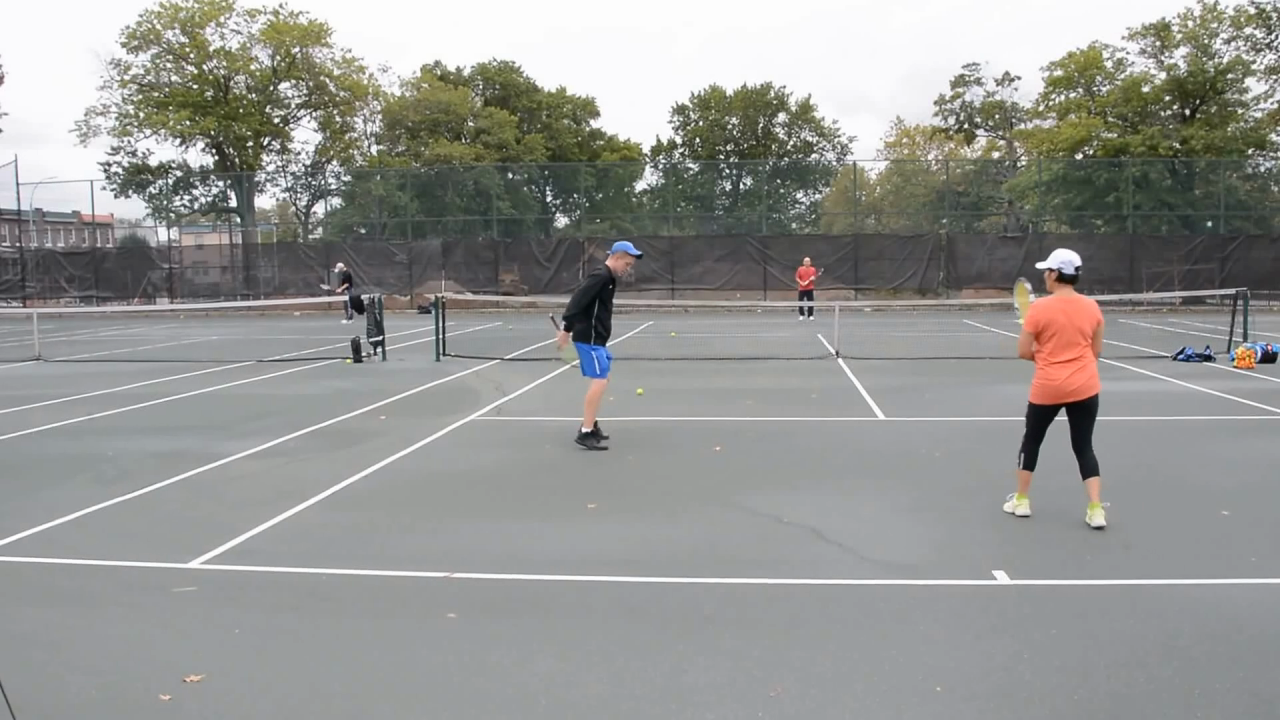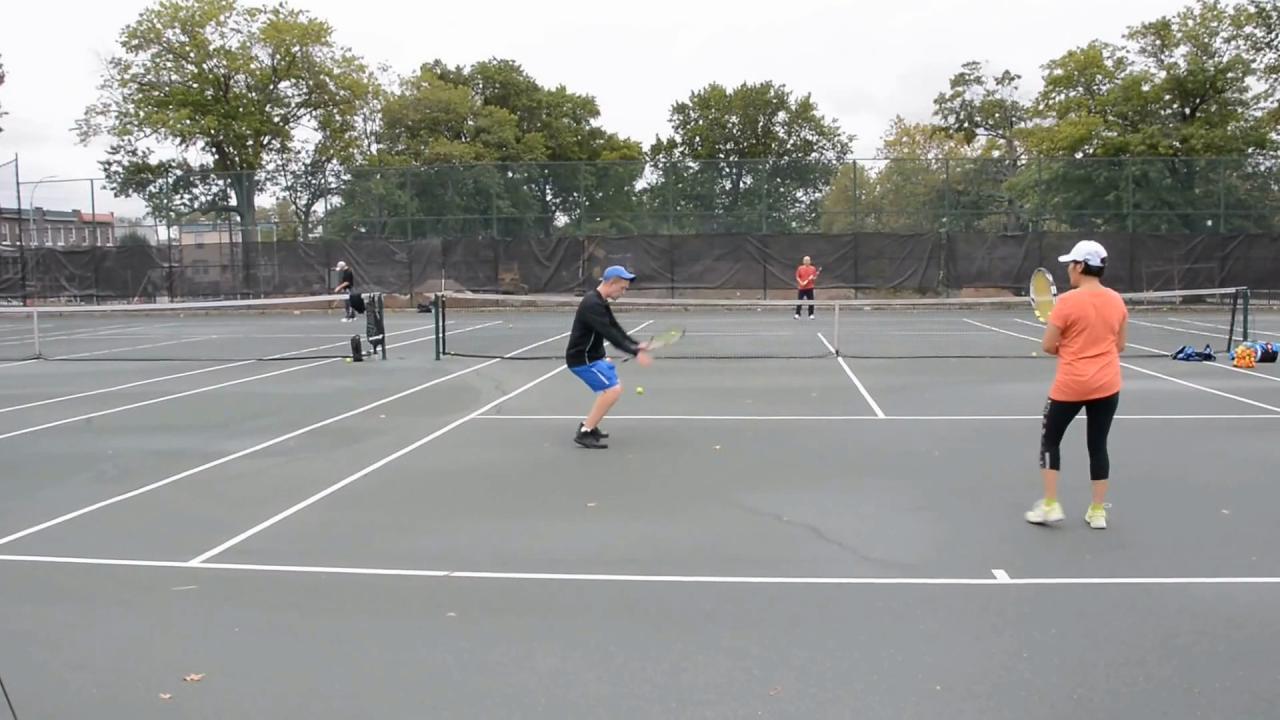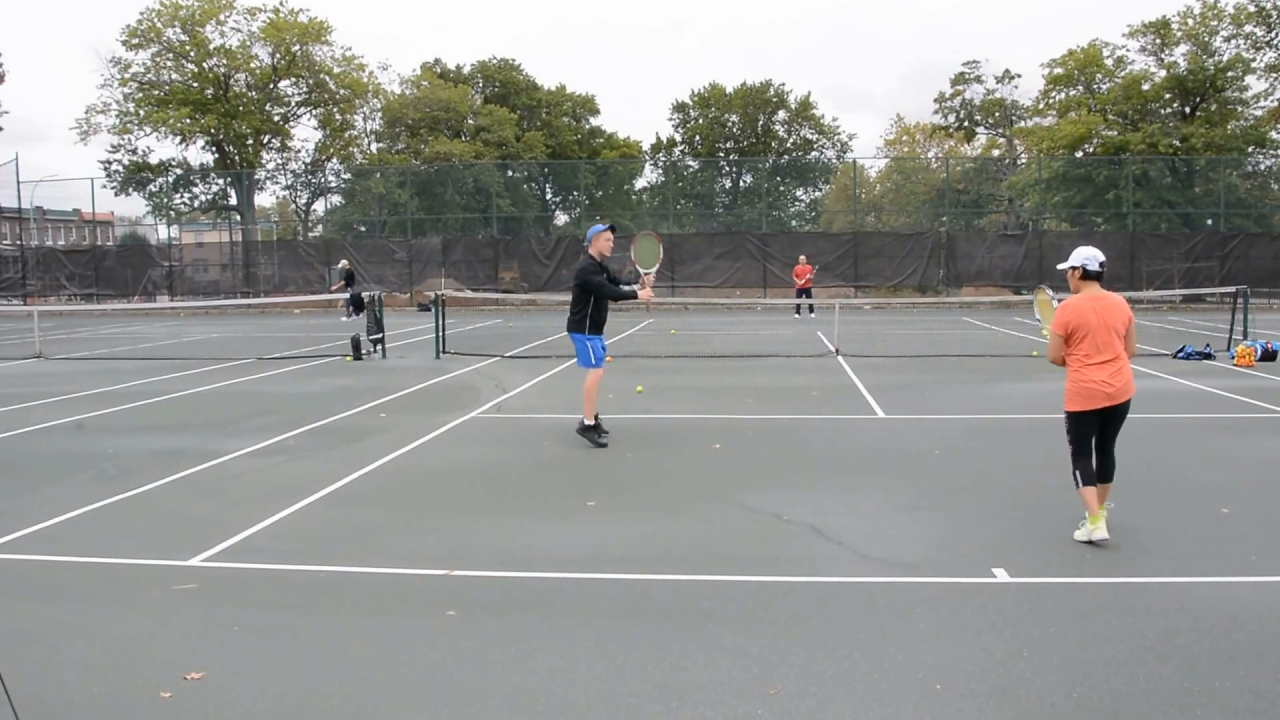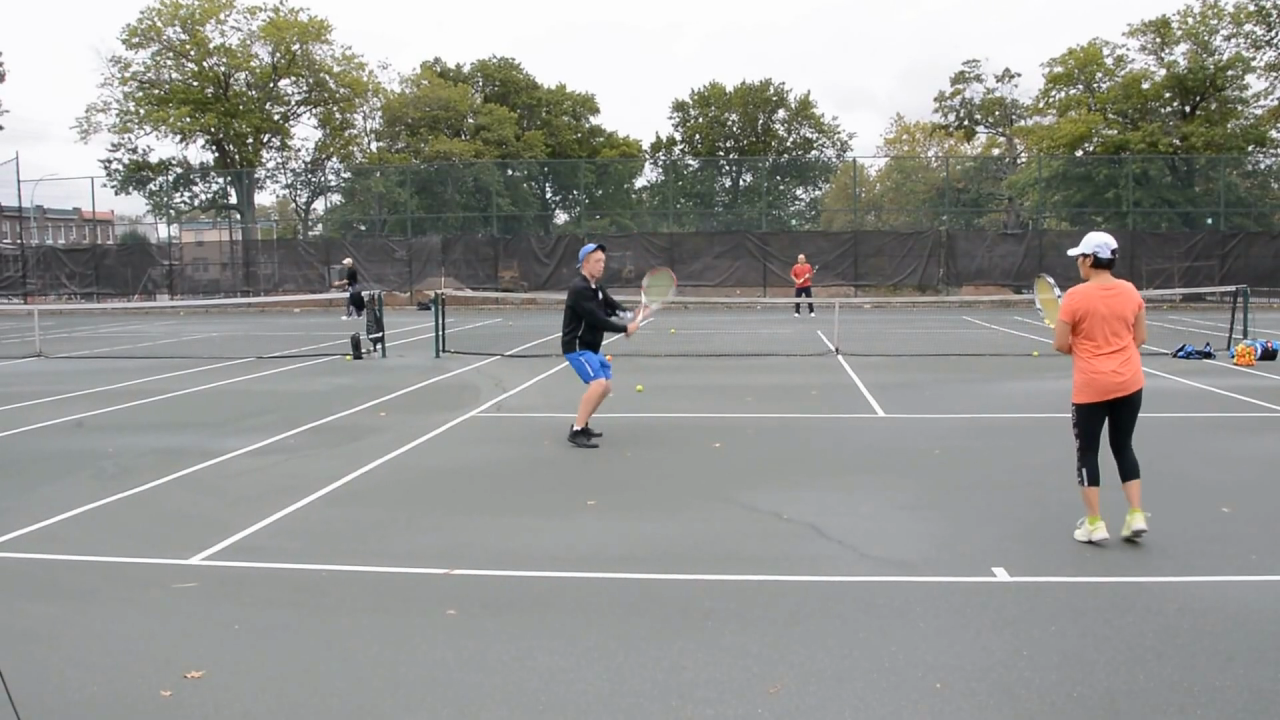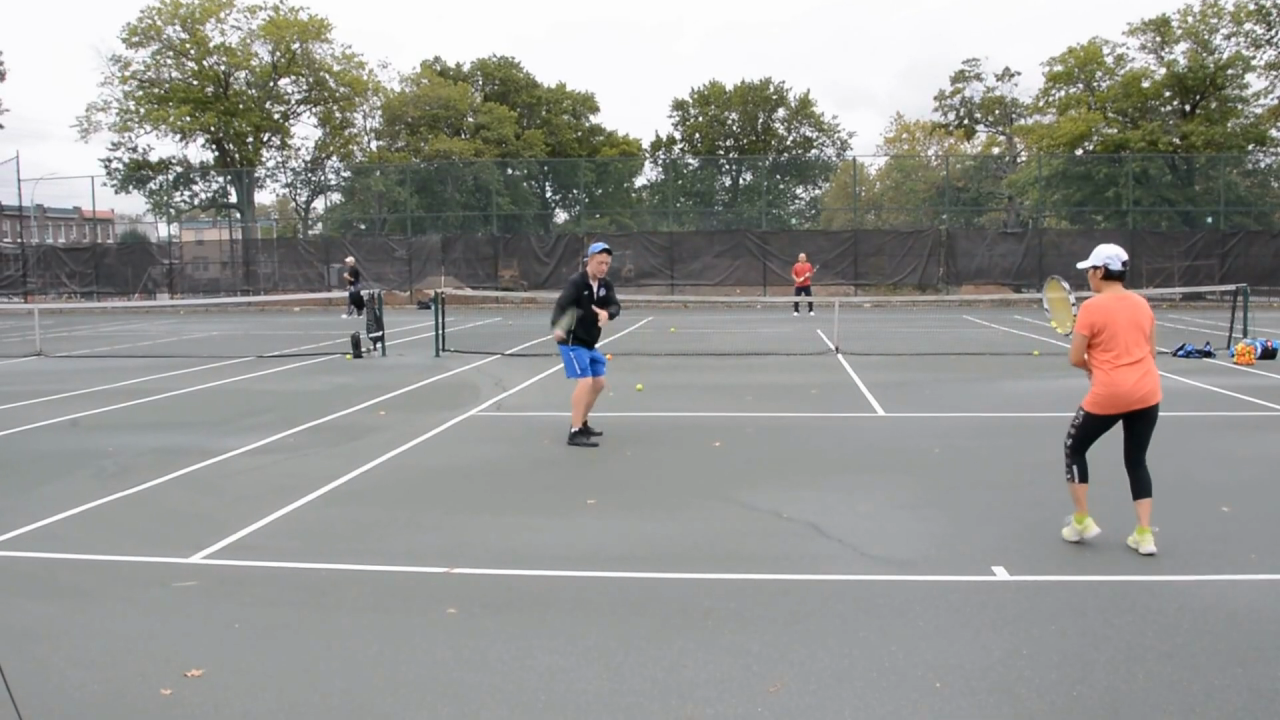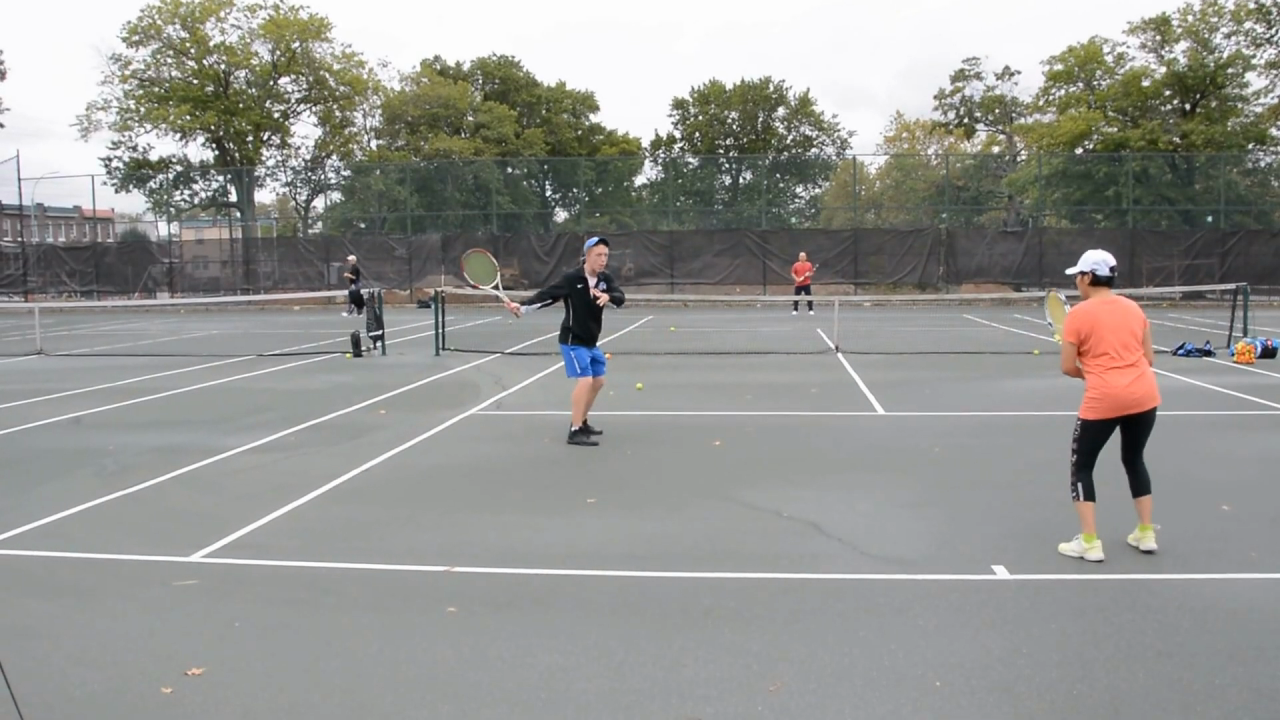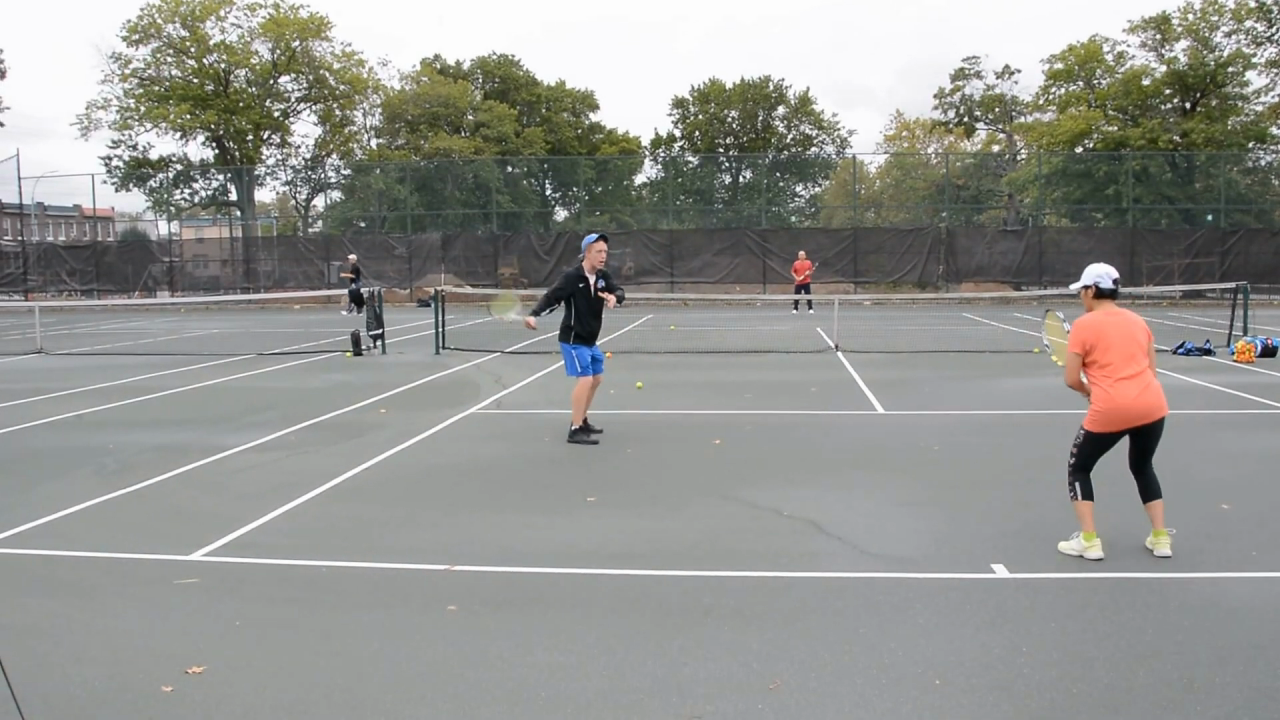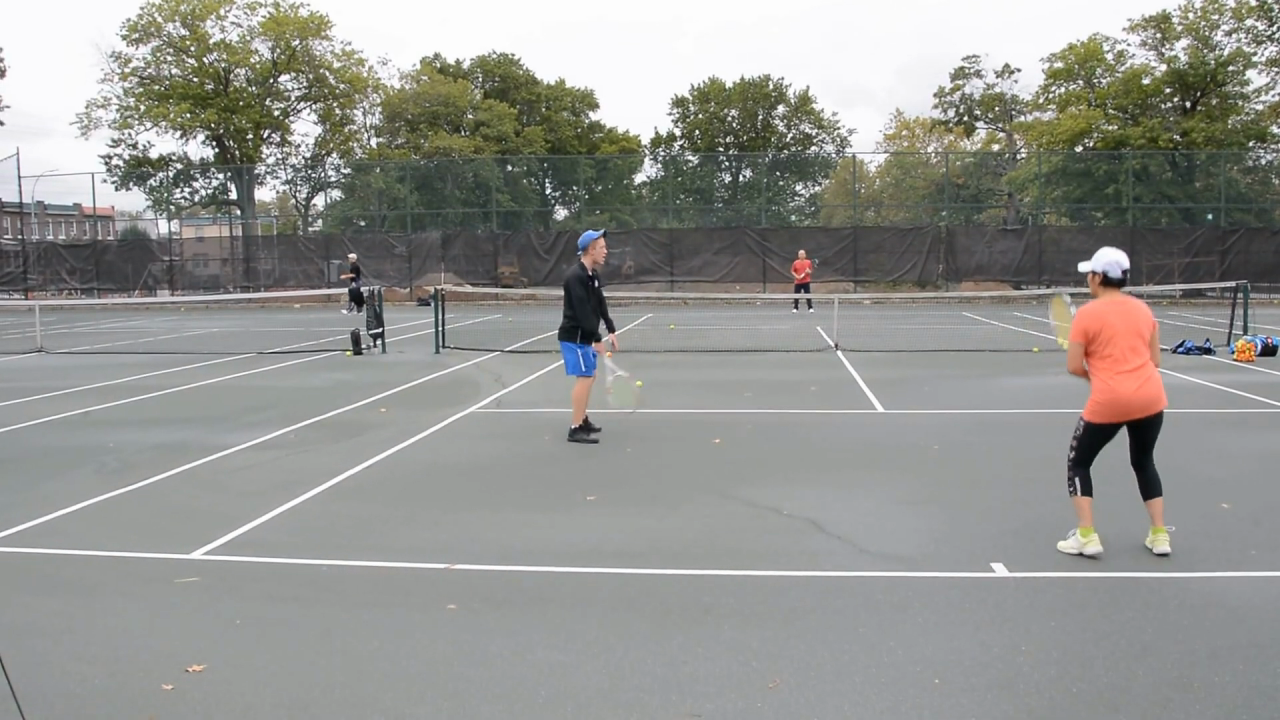
dt=0.3s
person 1, frame 1
left shoulder: (1039, 308)
right shoulder: (1092, 307)
left elbow: (1024, 351)
right elbow: (1097, 350)
left hip: (1047, 389)
right hip: (1085, 388)
left knee: (1031, 441)
right knee: (1084, 447)
left ankle: (1021, 500)
right ankle: (1096, 510)
person 1, frame 2
left shoulder: (1067, 301)
right shoulder: (1117, 301)
left elbow: (1048, 345)
right elbow: (1119, 345)
left hip: (1070, 386)
right hip: (1107, 385)
left knee: (1050, 439)
right knee: (1097, 445)
left ankle: (1050, 505)
right ankle: (1097, 511)
person 1, frame 3
left shoulder: (1067, 308)
right shoulder: (1121, 304)
left elbow: (1055, 356)
right elbow: (1131, 350)
left hip: (1083, 395)
right hip: (1120, 391)
left knee: (1081, 455)
right knee: (1105, 449)
left ankle: (1095, 523)
right ankle: (1099, 510)
person 1, frame 4
left shoulder: (1075, 296)
right shoulder: (1131, 292)
left elbow: (1060, 344)
right elbow: (1140, 338)
left hip: (1092, 387)
right hip: (1129, 383)
left knee: (1087, 452)
right knee: (1123, 447)
left ankle: (1094, 524)
right ankle: (1136, 516)
person 1, frame 5
left shoulder: (1092, 308)
right shoulder: (1142, 305)
left elbow: (1075, 358)
right elbow: (1150, 351)
left hip: (1108, 397)
right hip: (1147, 394)
left knee: (1074, 449)
right knee: (1136, 462)
left ankle: (1082, 522)
right ankle: (1145, 535)
person 1, frame 6
left shoulder: (1078, 314)
right shoulder: (1133, 308)
left elbow: (1067, 367)
right elbow: (1148, 358)
left hip: (1103, 402)
right hip: (1144, 397)
left knee: (1081, 466)
right knee: (1134, 461)
left ankle: (1089, 542)
right ankle: (1146, 533)
person 1, frame 7
left shoulder: (1083, 326)
right shoulder: (1137, 321)
left elbow: (1072, 380)
right elbow: (1150, 369)
left hip: (1110, 413)
right hip: (1153, 407)
left knee: (1078, 468)
right knee: (1142, 468)
left ankle: (1089, 541)
right ankle: (1160, 537)
person 1, frame 8
left shoulder: (1087, 314)
right shoulder: (1143, 310)
left elbow: (1074, 367)
right elbow: (1155, 361)
left hip: (1108, 403)
right hip: (1150, 400)
left knee: (1078, 464)
right knee: (1143, 463)
left ankle: (1087, 537)
right ankle: (1159, 536)
person 2, frame 1
left shoulder: (607, 276)
right shoulder: (600, 275)
left elbow: (593, 307)
right elbow: (578, 299)
left wrist: (569, 329)
right wrist: (566, 327)
left hip: (595, 339)
right hip: (588, 339)
left knee: (602, 380)
right knee: (599, 382)
left ankle: (590, 425)
right ankle: (585, 433)
person 2, frame 2
left shoulder: (601, 302)
right shoulder: (592, 305)
left elbow: (615, 328)
right elbow: (610, 334)
left wrist: (636, 345)
right wrist: (635, 353)
left hip: (590, 356)
right hip: (582, 359)
left knee: (612, 388)
right knee: (613, 390)
left ankle: (589, 426)
right ankle: (585, 432)
person 2, frame 3
left shoulder: (600, 266)
right shoulder: (587, 267)
left elbow: (618, 286)
right elbow: (609, 291)
left wrist: (640, 286)
right wrist: (637, 295)
left hip: (593, 330)
right hip: (584, 330)
left knee: (596, 373)
right knee: (595, 373)
left ankle: (591, 419)
right ankle: (588, 424)
person 2, frame 4
left shoulder: (596, 286)
right shoulder: (579, 289)
left elbow: (612, 307)
right elbow: (598, 319)
left wrist: (630, 317)
right wrist: (625, 329)
left hip: (590, 348)
right hip: (576, 347)
left knee: (605, 386)
right knee: (598, 383)
left ankle: (581, 425)
right ankle: (577, 432)
person 2, frame 5
left shoulder: (605, 284)
right shoulder: (576, 282)
left elbow: (614, 308)
right elbow: (561, 306)
left wrist: (606, 312)
right wrist: (557, 327)
left hip: (590, 344)
right hip: (573, 342)
left knee: (599, 383)
right knee: (585, 382)
left ankle: (581, 423)
right ankle: (575, 433)
person 2, frame 6
left shoulder: (606, 278)
right shoulder: (571, 278)
left elbow: (620, 297)
right elbow: (546, 295)
left wrist: (608, 296)
right wrist: (521, 306)
left hip: (591, 342)
right hip: (573, 341)
left knee: (598, 381)
right knee: (585, 381)
left ankle: (581, 422)
right ankle: (575, 431)
person 2, frame 7
left shoulder: (603, 276)
right shoulder: (570, 277)
left elbow: (619, 292)
right elbow: (550, 298)
left wrist: (614, 297)
right wrist: (533, 315)
left hip: (590, 340)
right hip: (574, 340)
left knee: (595, 379)
right knee: (583, 380)
left ankle: (581, 421)
right ankle: (576, 430)
person 2, frame 8
left shoulder: (593, 275)
right shoulder: (576, 276)
left elbow: (599, 304)
right elbow: (583, 311)
left wrist: (611, 330)
right wrist: (597, 339)
left hip: (585, 337)
right hip: (576, 337)
left knee: (588, 377)
right knee: (585, 378)
left ankle: (581, 419)
right ankle: (575, 429)
